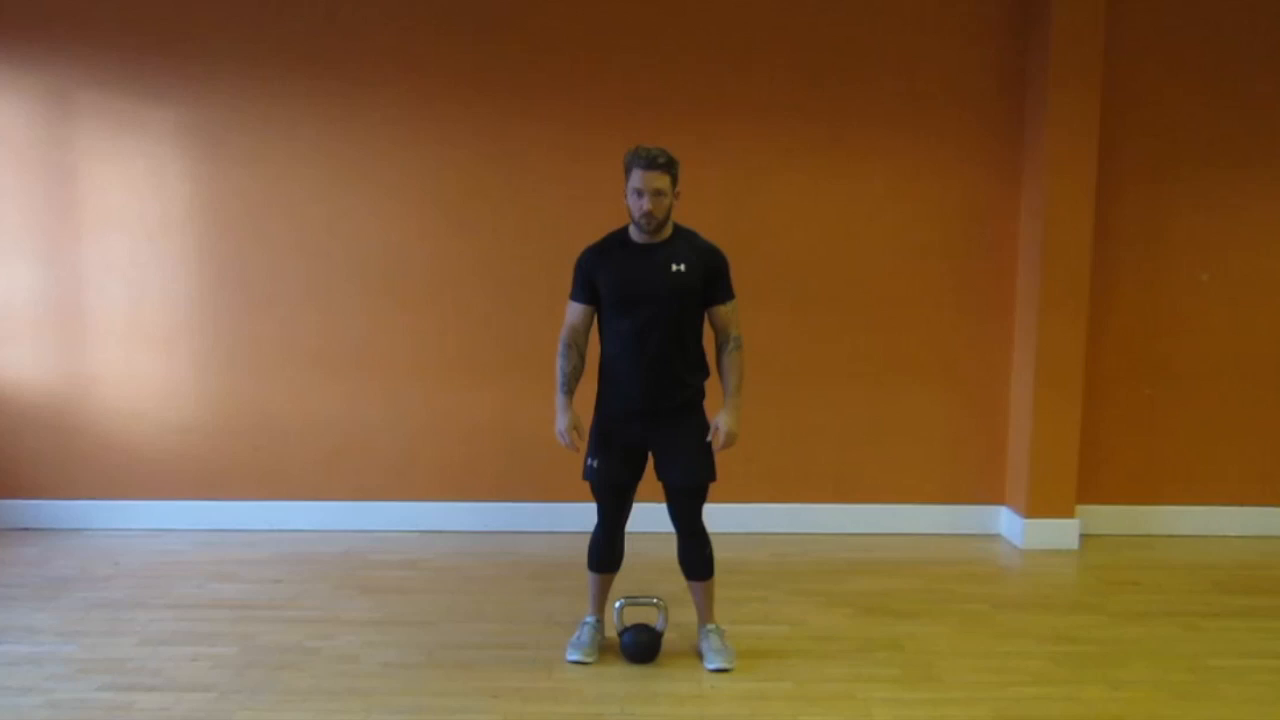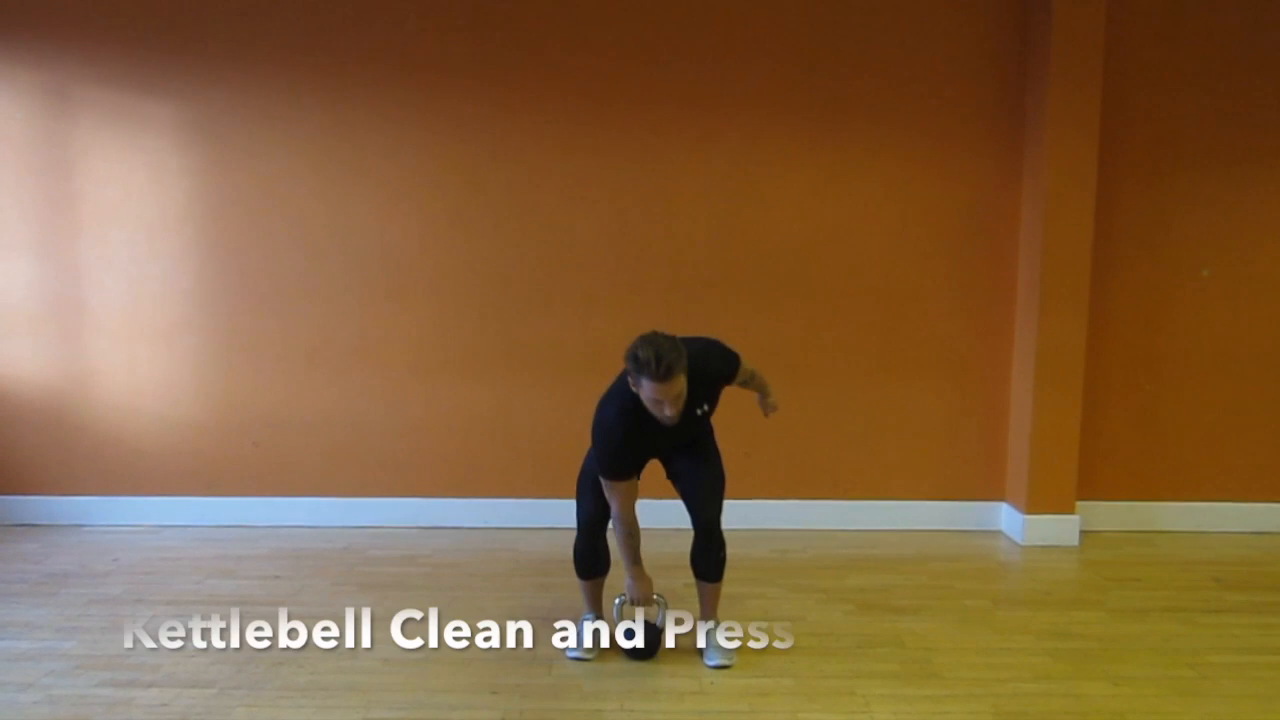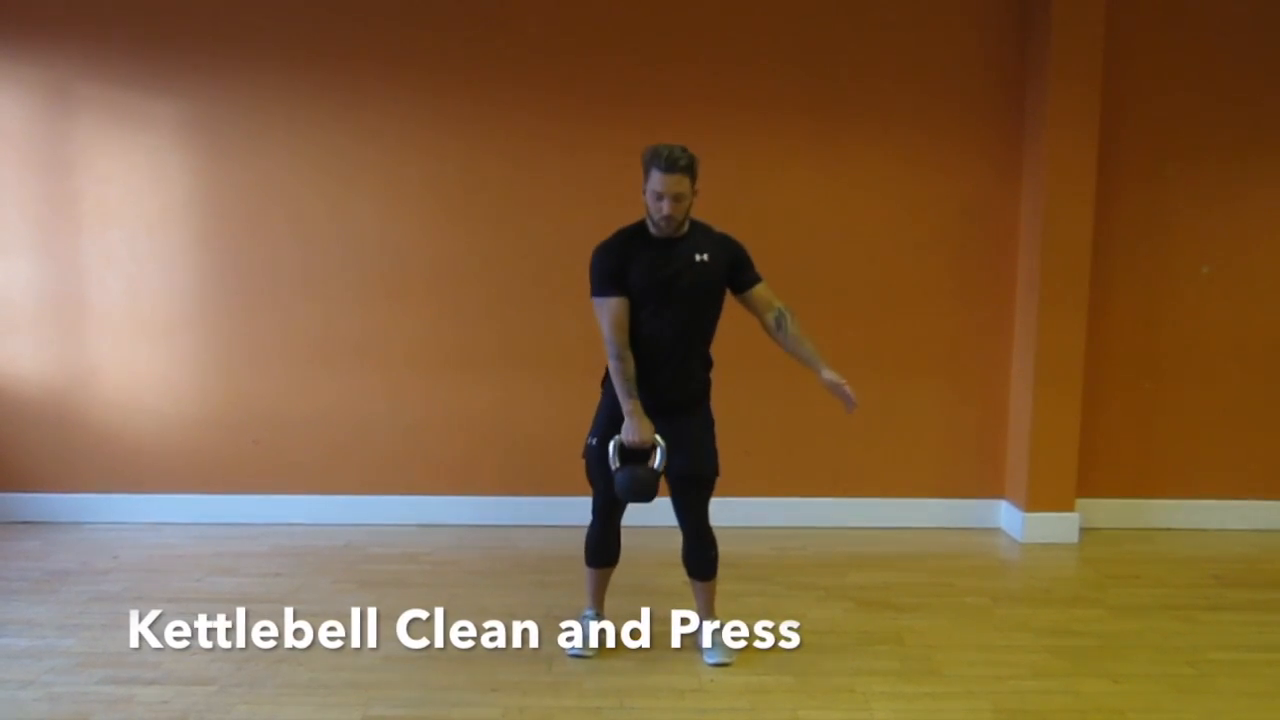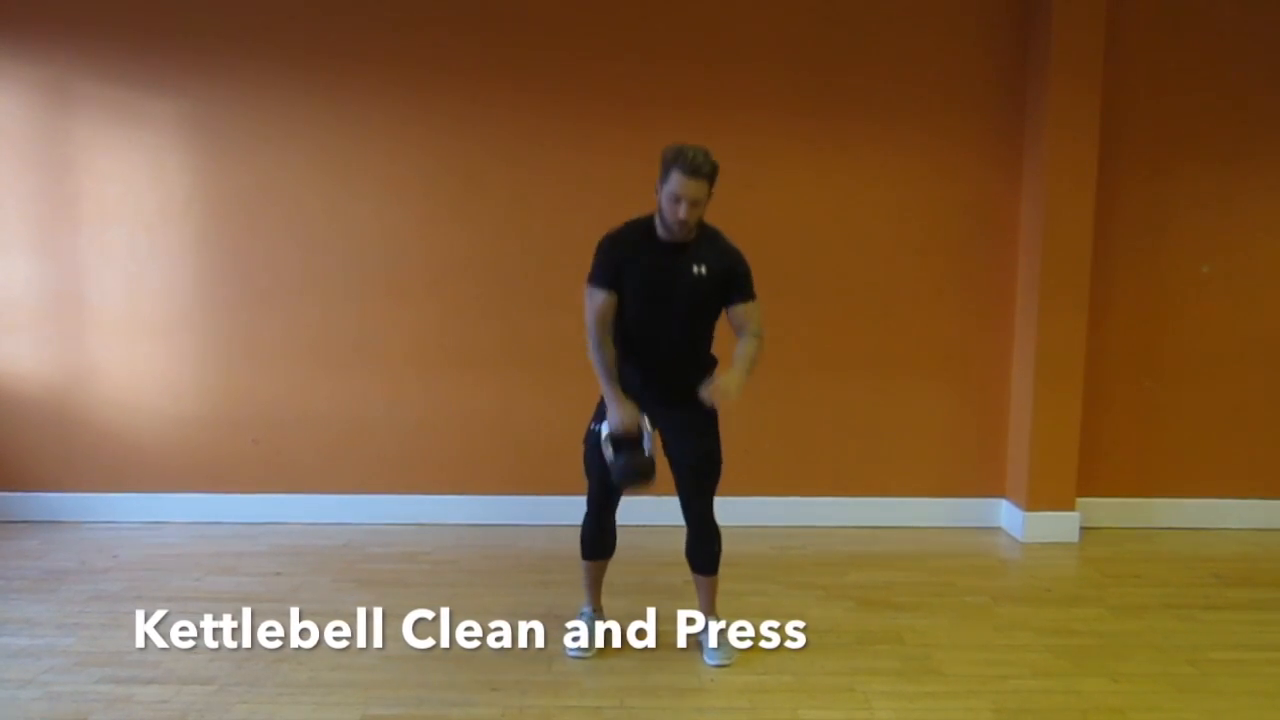
dt=1s
person 1, frame 1
left shoulder: (703, 257)
right shoulder: (598, 258)
left elbow: (728, 335)
right elbow: (573, 335)
left wrist: (730, 405)
right wrist: (564, 405)
left hip: (682, 416)
right hip: (616, 417)
left knee: (689, 522)
right knee: (609, 521)
left ankle: (708, 628)
right ankle: (593, 622)
person 1, frame 2
left shoulder: (709, 360)
right shoulder: (615, 420)
left elbow: (743, 372)
right elbow: (622, 510)
left wrist: (765, 393)
right wrist: (635, 574)
left hip: (691, 436)
right hip: (628, 439)
left knee: (707, 520)
right knee: (590, 519)
left ankle: (709, 625)
right ankle: (592, 619)
person 1, frame 3
left shoulder: (721, 249)
right shoulder: (615, 253)
left elbow: (771, 313)
right elbow: (614, 338)
left wrist: (821, 369)
right wrist: (632, 414)
left hip: (688, 408)
right hip: (624, 404)
left knee: (694, 519)
right knee: (607, 512)
left ankle: (709, 626)
right ankle: (593, 616)
person 1, frame 4
left shoulder: (723, 257)
right shoulder: (619, 245)
left elbow: (749, 331)
right elbow: (597, 323)
left wrist: (736, 374)
right wrist: (614, 398)
left hip: (690, 399)
right hip: (628, 393)
left knee: (699, 511)
right knee: (599, 503)
left ankle: (708, 622)
right ankle: (591, 612)
